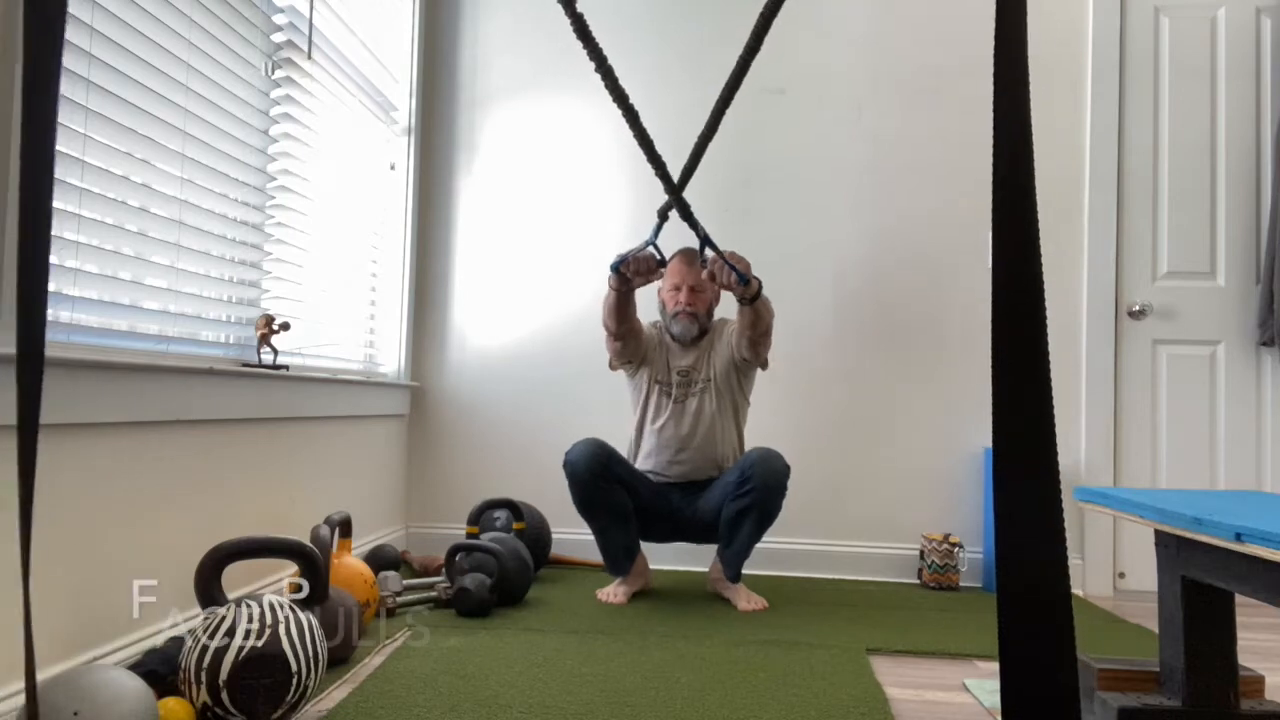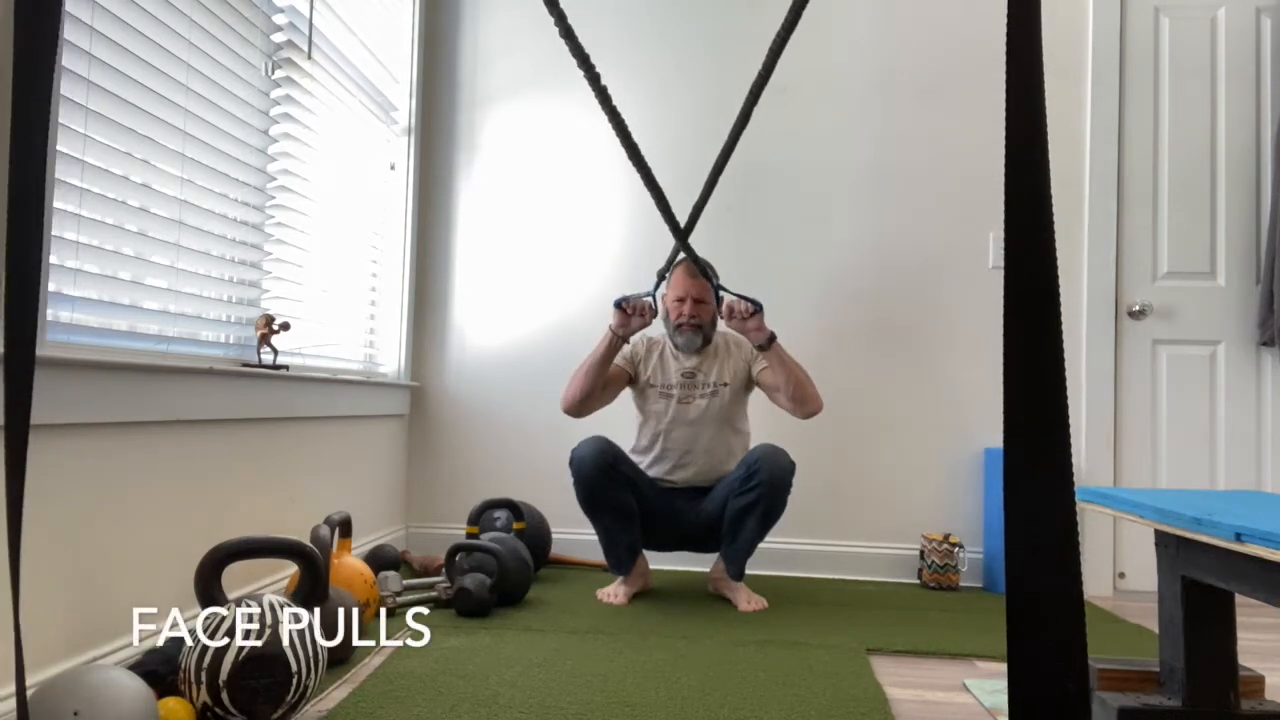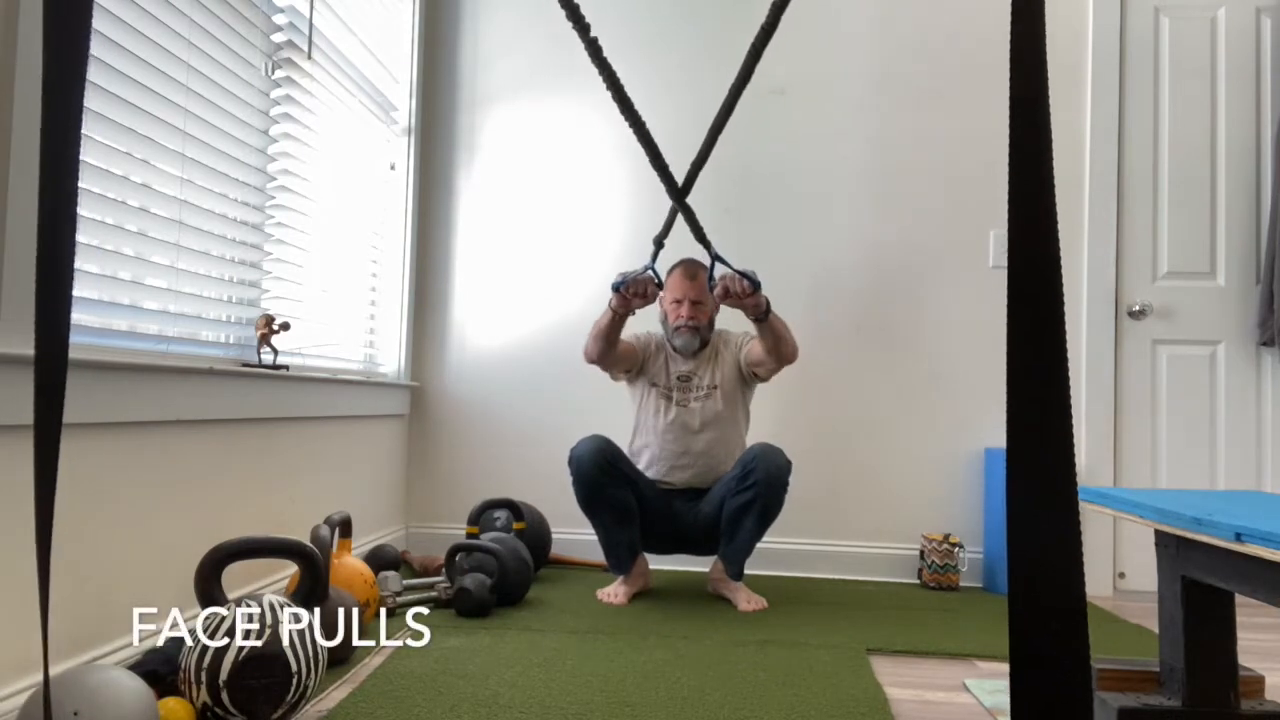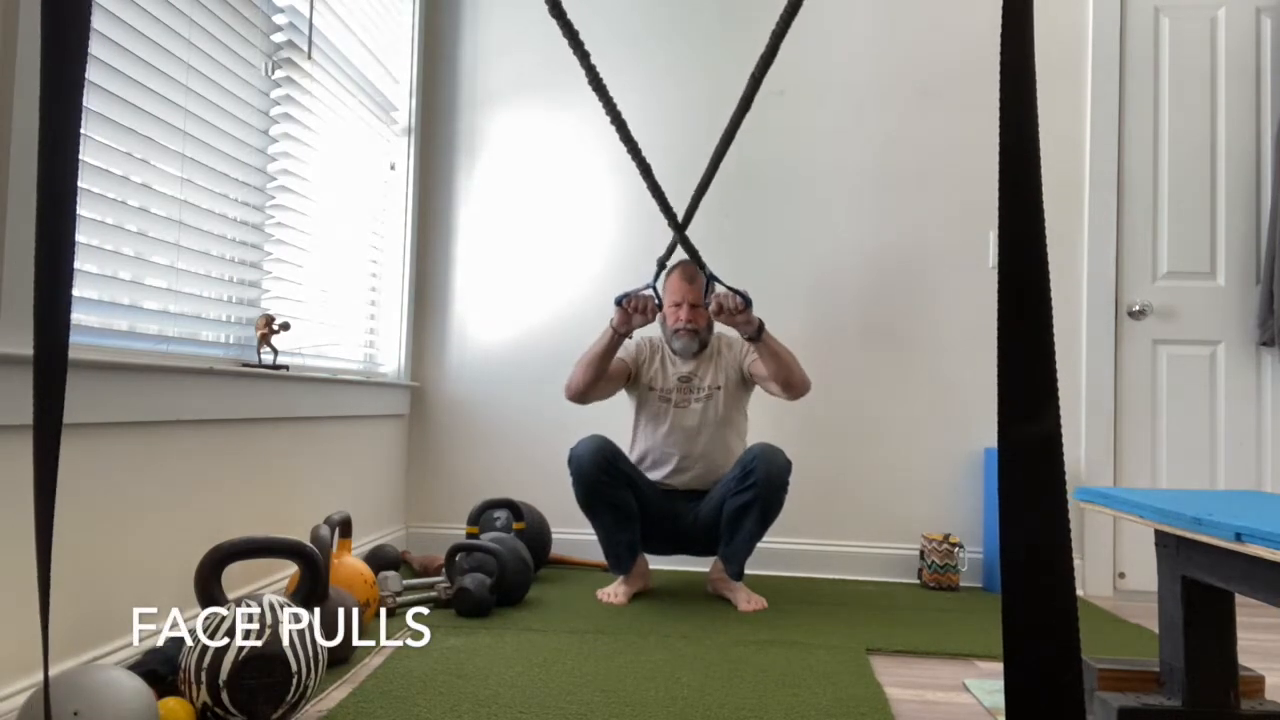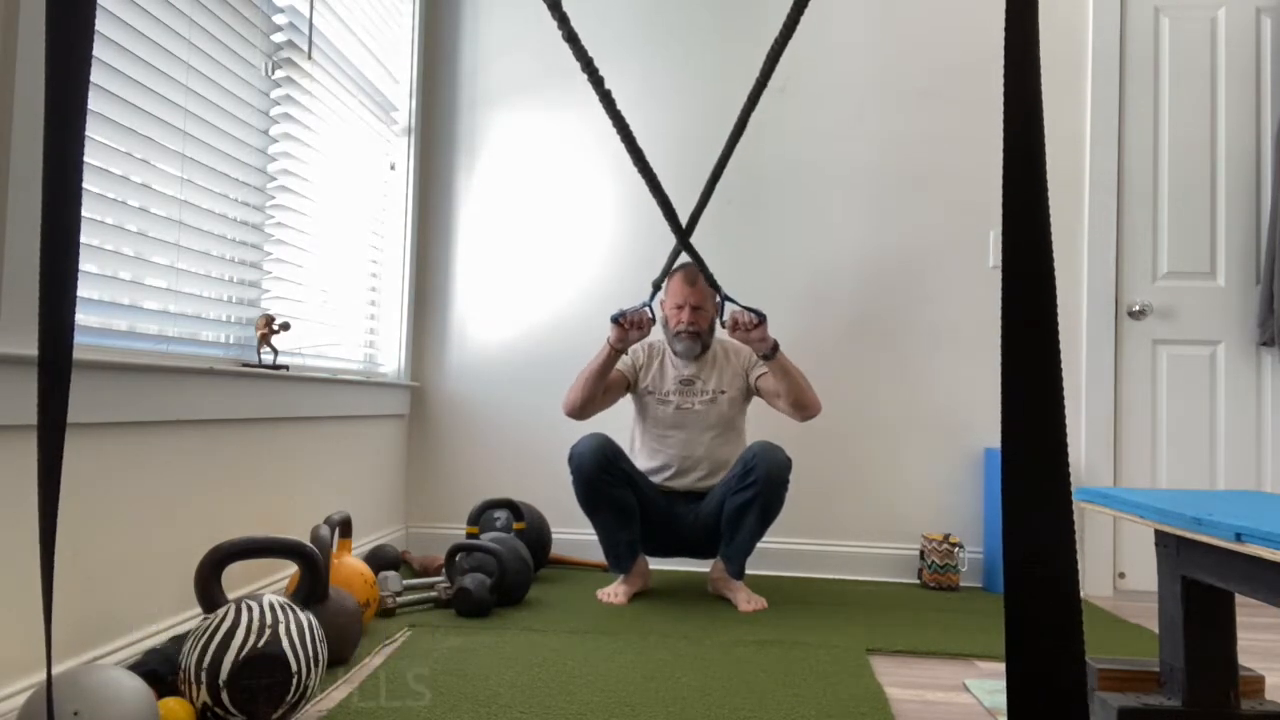
dt=1s
person 1, frame 1
left shoulder: (732, 343)
right shoulder: (643, 345)
left elbow: (758, 330)
right elbow: (617, 327)
left wrist: (748, 290)
right wrist: (621, 286)
left hip: (714, 499)
right hip: (649, 498)
left knee: (767, 466)
right knee: (584, 457)
left ankle: (727, 573)
right ankle: (629, 570)
person 1, frame 2
left shoulder: (742, 352)
right shoulder: (640, 352)
left elbow: (808, 406)
right elbow: (573, 404)
left wrist: (762, 338)
right wrist: (617, 334)
left hip: (716, 507)
right hip: (652, 505)
left knee: (774, 462)
right knee: (590, 455)
left ankle: (728, 574)
right ankle: (631, 571)
person 1, frame 3
left shoulder: (736, 351)
right shoulder: (642, 352)
left elbow: (784, 353)
right elbow: (596, 352)
left wrist: (758, 308)
right wrist: (619, 308)
left hip: (715, 510)
right hip: (649, 508)
left knee: (769, 460)
right knee: (589, 453)
left ankle: (727, 573)
right ankle: (630, 570)
person 1, frame 4
left shoulder: (736, 353)
right shoulder: (641, 353)
left elbow: (796, 387)
right elbow: (576, 392)
left wrist: (752, 329)
right wrist: (618, 329)
left hip: (715, 512)
right hip: (650, 509)
left knee: (770, 461)
right knee: (589, 453)
left ankle: (727, 574)
right ankle: (631, 570)
person 1, frame 5
left shoulder: (741, 359)
right shoulder: (641, 358)
left elbow: (806, 408)
right elbow: (575, 407)
left wrist: (766, 347)
right wrist: (615, 345)
left hip: (715, 514)
right hip: (652, 511)
left knee: (770, 459)
right knee: (589, 451)
left ankle: (727, 573)
right ankle: (631, 570)
